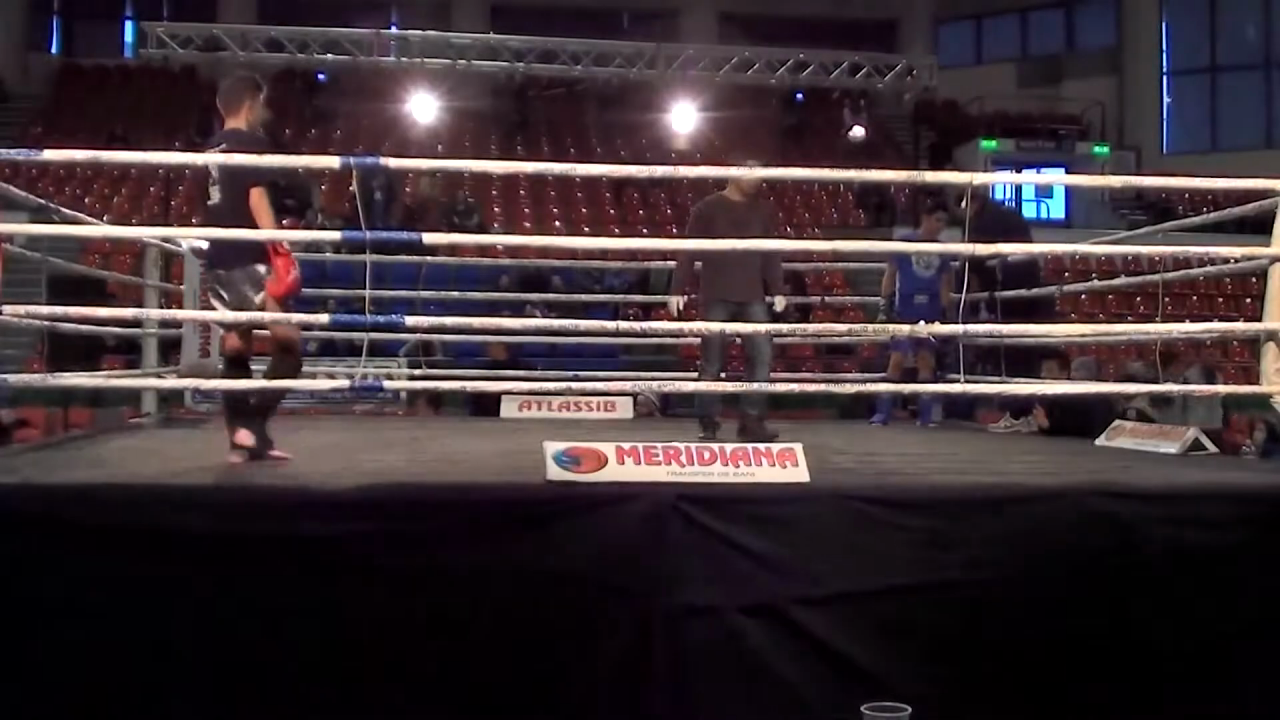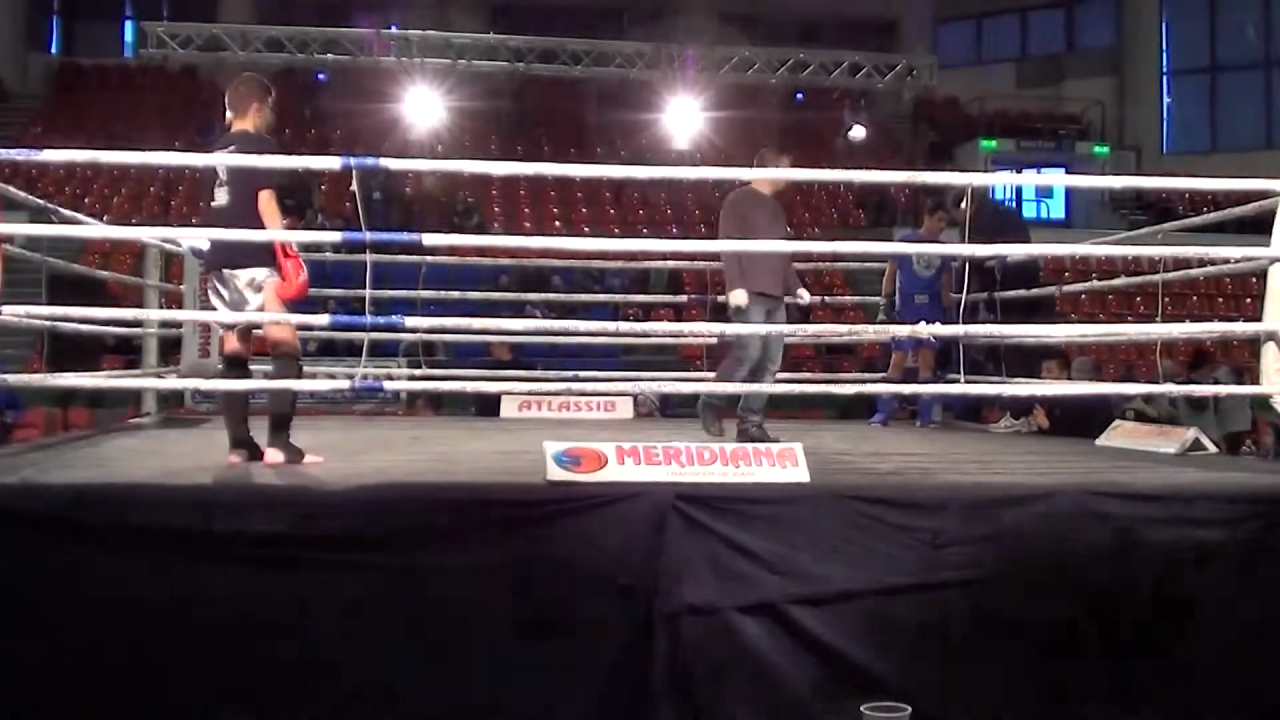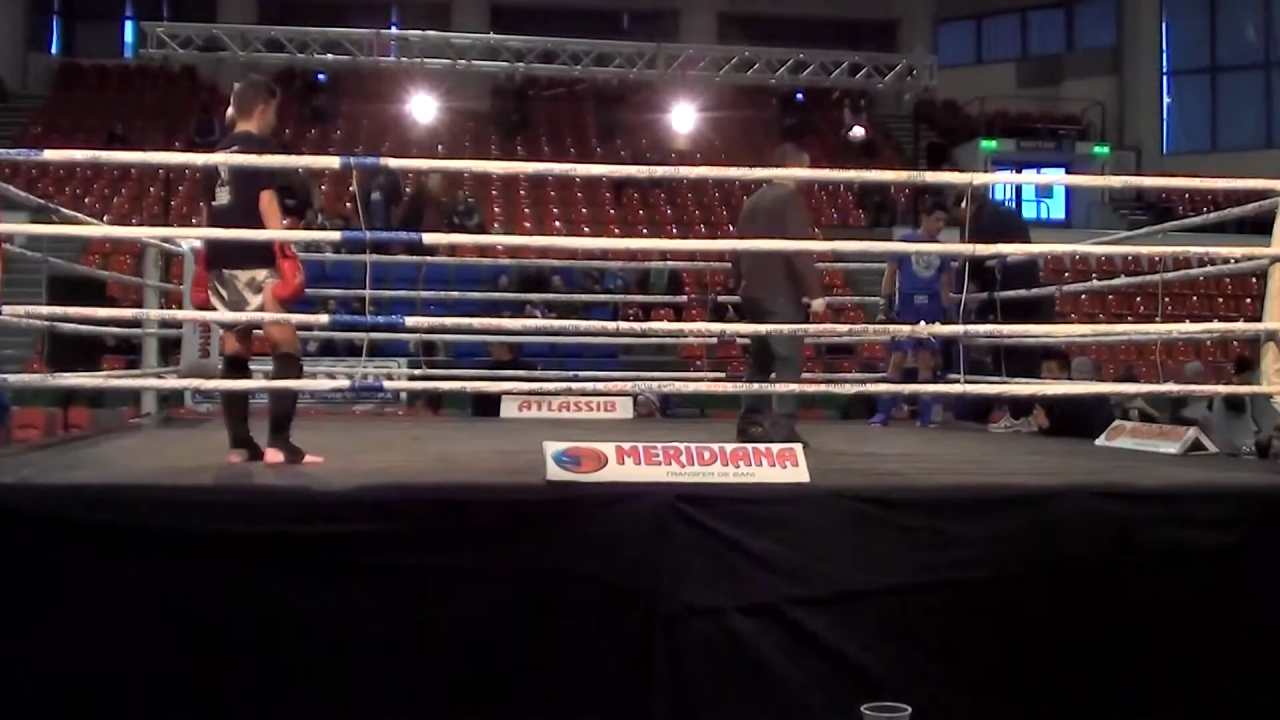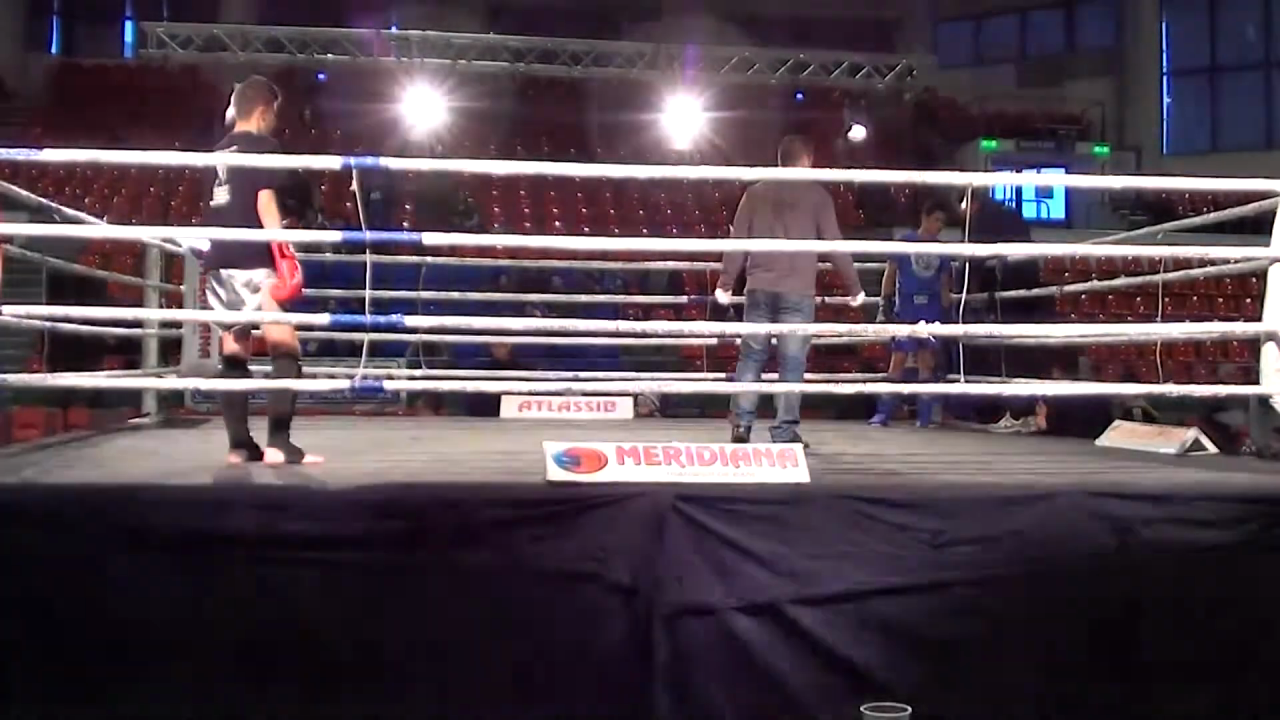
dt=0.4s
person 1, frame 1
left shoulder: (211, 152)
right shoulder: (253, 144)
left elbow: (213, 209)
right elbow: (258, 198)
right wrist: (280, 251)
left hip: (219, 260)
right hip: (250, 257)
left knee: (235, 348)
right knee: (289, 342)
left ankle: (242, 440)
right ankle: (252, 426)
person 1, frame 2
left shoulder: (215, 154)
right shoulder: (262, 146)
left elbow: (212, 210)
right elbow: (266, 202)
left hip: (220, 262)
right hip: (254, 260)
left knee: (234, 351)
right knee: (285, 347)
left ankle: (239, 444)
right ankle: (278, 443)
person 1, frame 3
left shoulder: (217, 154)
right shoulder: (264, 148)
left elbow: (208, 212)
right elbow: (267, 202)
left wrist: (206, 263)
right wrist: (286, 254)
left hip: (221, 263)
right hip: (255, 261)
left knee: (235, 352)
right knee: (286, 347)
left ankle: (240, 443)
right ankle: (279, 443)
person 1, frame 4
left shoulder: (217, 154)
right shoulder: (263, 146)
left elbow: (210, 212)
right elbow: (265, 201)
right wrist: (284, 254)
left hip: (219, 263)
right hip: (253, 262)
left knee: (234, 353)
right knee: (285, 347)
left ankle: (239, 444)
right ankle: (278, 443)
person 2, frame 1
left shoulder: (762, 211)
right shoulder: (707, 209)
left elbow: (770, 255)
right elbow: (689, 252)
left wrist: (777, 290)
right wrist: (677, 289)
left hip: (753, 299)
right hip: (716, 298)
left knee: (761, 356)
right knee: (711, 364)
left ankle: (752, 421)
right ankle: (708, 421)
person 2, frame 2
left shoulder: (777, 208)
right shoulder: (738, 200)
right elbow: (728, 244)
left wrist: (795, 286)
right wrist: (735, 285)
left hip: (775, 296)
right hip: (748, 293)
left knee: (769, 362)
right knee: (748, 352)
left ankle: (751, 423)
right ankle: (711, 404)
person 2, frame 3
left shoulder: (755, 199)
right shoulder: (791, 198)
right elbow: (799, 250)
left wrist: (742, 281)
right wrist: (814, 291)
left hip: (753, 291)
right hip: (779, 293)
left knee: (760, 358)
right knee: (789, 360)
left ankle: (750, 422)
right ankle: (781, 427)
person 2, frame 4
left shoulder: (755, 192)
right shoulder: (817, 195)
left elbow: (738, 241)
right elbow: (835, 245)
left wrist: (725, 283)
right wrist: (854, 287)
left hip: (759, 288)
right hip: (798, 291)
left knee: (751, 356)
right knee: (792, 362)
left ankle: (741, 423)
right ankle: (785, 432)
person 3, frame 1
left shoulder: (980, 222)
right shoulder: (1012, 217)
left elbow: (975, 265)
left wrist: (974, 291)
left hip: (1006, 291)
right hip: (1029, 289)
left knee: (1007, 353)
right knee: (1026, 353)
left ankle: (1016, 414)
right ankle: (1029, 413)
person 3, frame 2
left shoulder: (977, 223)
right shoulder: (1009, 215)
left elbow: (975, 265)
left hip: (1005, 288)
left knee: (1007, 348)
right knee: (1025, 347)
person 3, frame 3
left shoulder: (978, 222)
right shoulder: (1010, 216)
left elbow: (974, 260)
left wrist: (973, 285)
left hip: (1006, 289)
right hip: (1028, 285)
left knee: (1008, 351)
right knee: (1025, 352)
left ankle: (1016, 414)
right ankle: (1028, 413)
person 3, frame 4
left shoulder: (980, 219)
right shoulder: (1011, 216)
left elbow: (975, 263)
left wrist: (972, 294)
left hip: (1005, 288)
right hip: (1027, 287)
left knee: (1007, 353)
right knee: (1025, 353)
left ankle: (1015, 414)
right ankle: (1028, 413)
person 4, frame 1
right shoulder: (905, 242)
left elbow: (944, 285)
right elbow: (891, 273)
left wrist: (946, 313)
right wrist: (885, 304)
left hip: (931, 309)
right hip: (906, 307)
left knee: (926, 360)
right knee: (897, 359)
left ankle: (925, 414)
right ankle: (882, 412)
person 4, frame 2
right shoulder: (906, 241)
left elbow: (945, 285)
right elbow: (891, 273)
left wrist: (947, 313)
right wrist: (885, 304)
left hip: (933, 309)
right hip: (907, 307)
left knee: (927, 360)
right knee: (898, 358)
left ankle: (925, 415)
right ankle: (883, 412)
person 4, frame 3
right shoulder: (905, 242)
left elbow: (945, 285)
right elbow: (890, 273)
left wrist: (947, 314)
right wrist: (885, 304)
left hip: (932, 309)
right hip: (906, 307)
left knee: (927, 361)
right knee: (897, 359)
left ankle: (925, 415)
right ankle: (883, 412)
person 4, frame 4
right shoulder: (905, 241)
left elbow: (945, 285)
right elbow: (890, 274)
left wrist: (947, 314)
right wrist: (885, 305)
left hip: (932, 310)
right hip: (906, 308)
left knee: (927, 362)
right knee: (898, 359)
left ankle: (925, 415)
right ankle: (883, 413)
